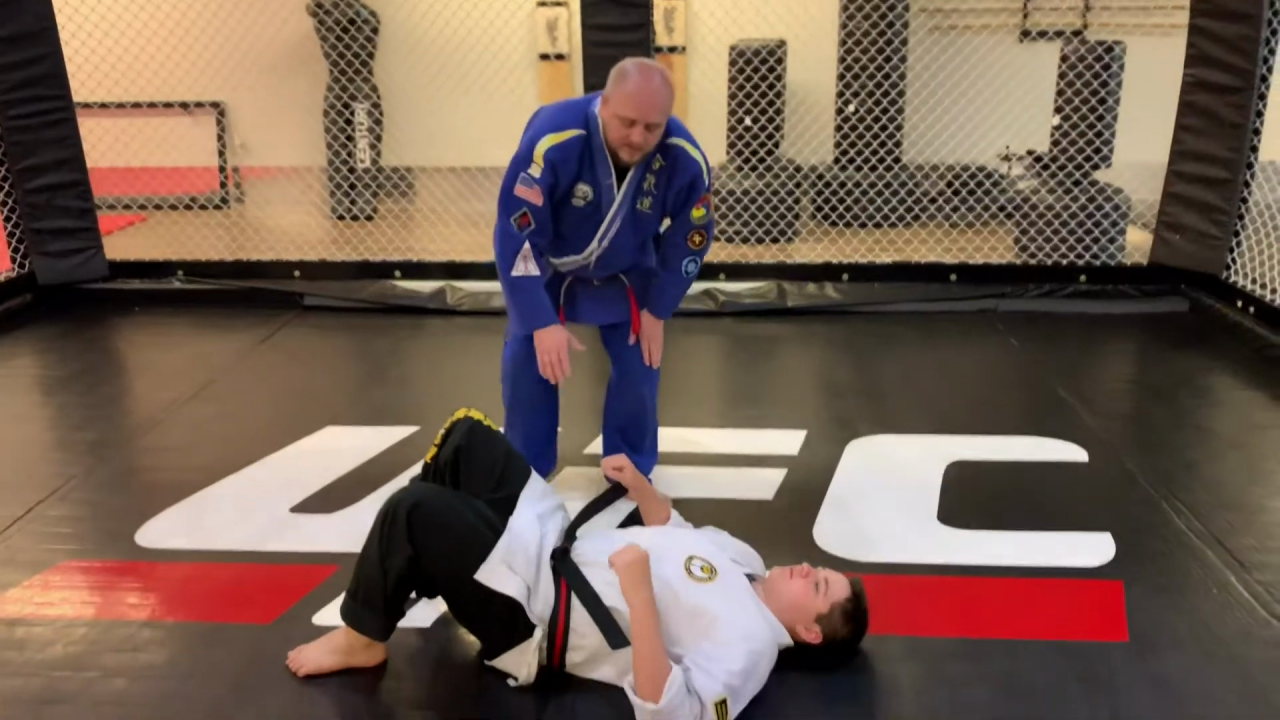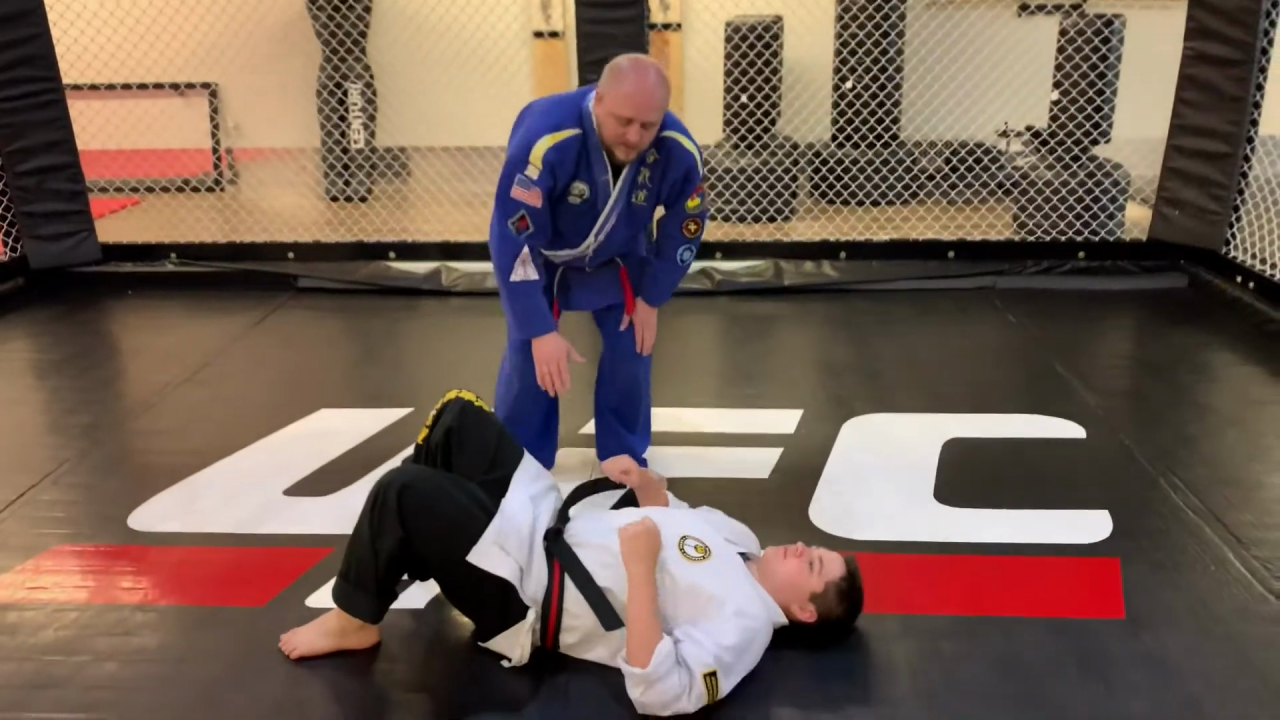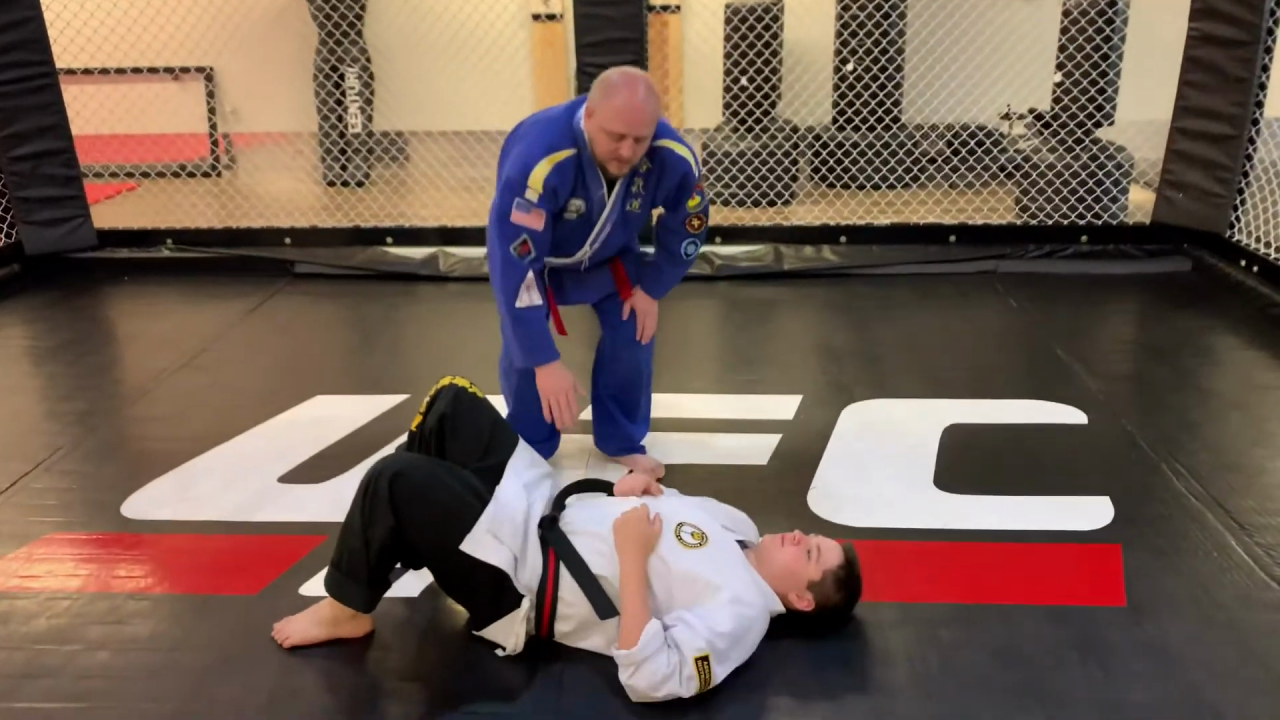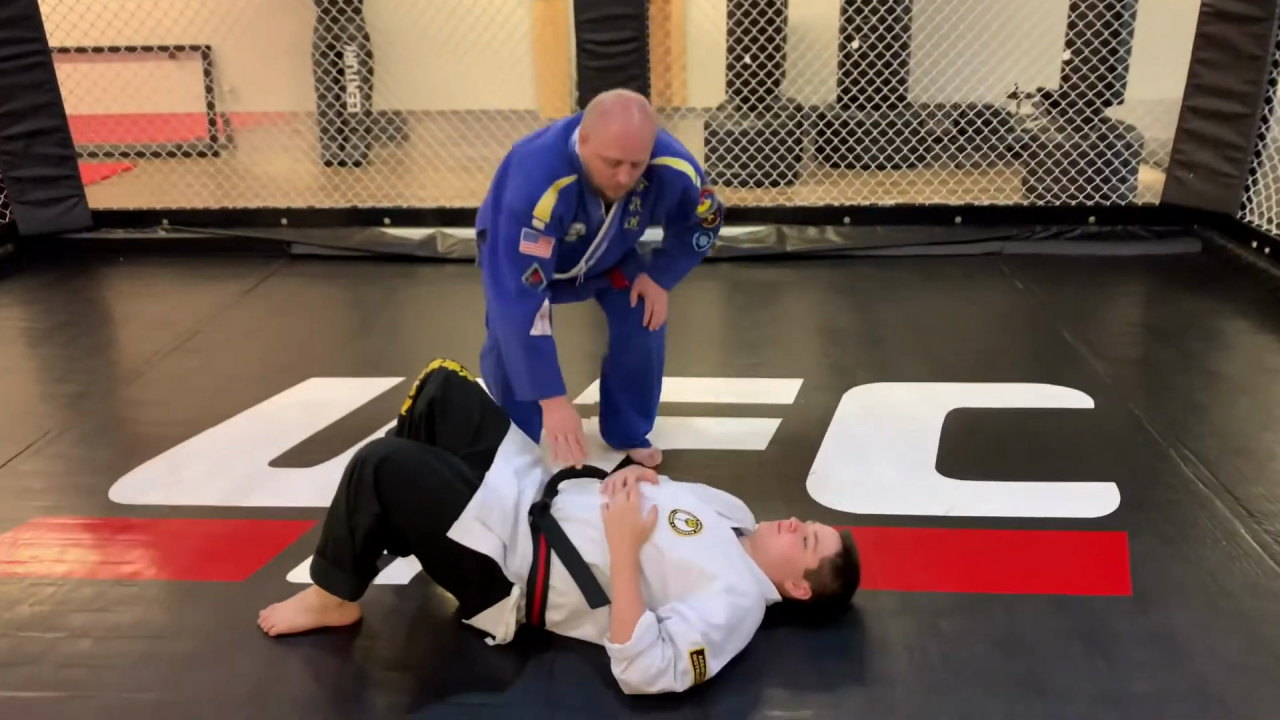
dt=0.2s
person 1, frame 1
left shoulder: (749, 644)
right shoulder: (745, 562)
right elbow: (676, 537)
left wrist: (640, 596)
right wrist: (641, 489)
left hip: (531, 617)
right hip: (558, 543)
left knee: (411, 513)
right knee: (468, 434)
left ankle: (361, 640)
right ankle: (403, 570)
person 1, frame 2
left shoulder: (744, 622)
right shoulder: (741, 541)
right elbow: (675, 518)
left wrist: (641, 570)
right wrist: (642, 479)
left hip: (523, 596)
right hip: (551, 521)
left knee: (402, 492)
right knee: (459, 416)
left ankle: (354, 621)
right ankle: (400, 551)
person 1, frame 3
left shoulder: (740, 611)
right shoulder: (739, 528)
left elbow: (648, 675)
left wrist: (633, 557)
right wrist: (643, 482)
left hip: (518, 583)
right hip: (548, 508)
left knee: (394, 480)
right knee: (453, 402)
left ankle: (347, 610)
right ankle: (395, 537)
person 1, frame 4
left shoulder: (735, 602)
right shoulder: (736, 517)
left elbow: (641, 669)
left wrist: (623, 547)
right wrist: (638, 476)
left hip: (507, 571)
right hip: (538, 494)
left knee: (381, 466)
right knee: (444, 386)
left ankle: (334, 598)
right ankle: (386, 524)
person 2, frame 1
left shoulder: (685, 160)
right shoulder: (553, 139)
left elbow: (689, 241)
right elbow: (515, 234)
left wrist: (656, 310)
right wrist: (541, 322)
left hip: (626, 277)
right hip: (548, 271)
left knee: (638, 372)
right knee: (527, 366)
person 2, frame 2
left shoulder: (679, 152)
right shoulder: (546, 137)
left elbow: (683, 231)
right elbow: (512, 237)
left wrist: (651, 298)
right wrist: (540, 329)
left hip: (616, 259)
right hip: (541, 257)
left knee: (632, 349)
right knee: (528, 360)
left ankle: (624, 456)
person 2, frame 3
left shoulder: (673, 157)
right shoulder: (539, 155)
left elbow: (687, 227)
right elbow: (514, 261)
left wrist: (652, 288)
right wrist: (545, 361)
left hip: (610, 253)
right hip: (533, 254)
left knee: (633, 335)
right knee: (525, 354)
left ankle: (622, 442)
person 2, frame 4
left shoulder: (672, 169)
right shoulder: (536, 182)
left elbow: (703, 221)
right elbow: (523, 294)
left wrist: (659, 277)
right wrist: (553, 400)
left hip: (607, 253)
right hip: (518, 248)
left knee: (642, 323)
right knee: (511, 342)
left ankle: (628, 435)
